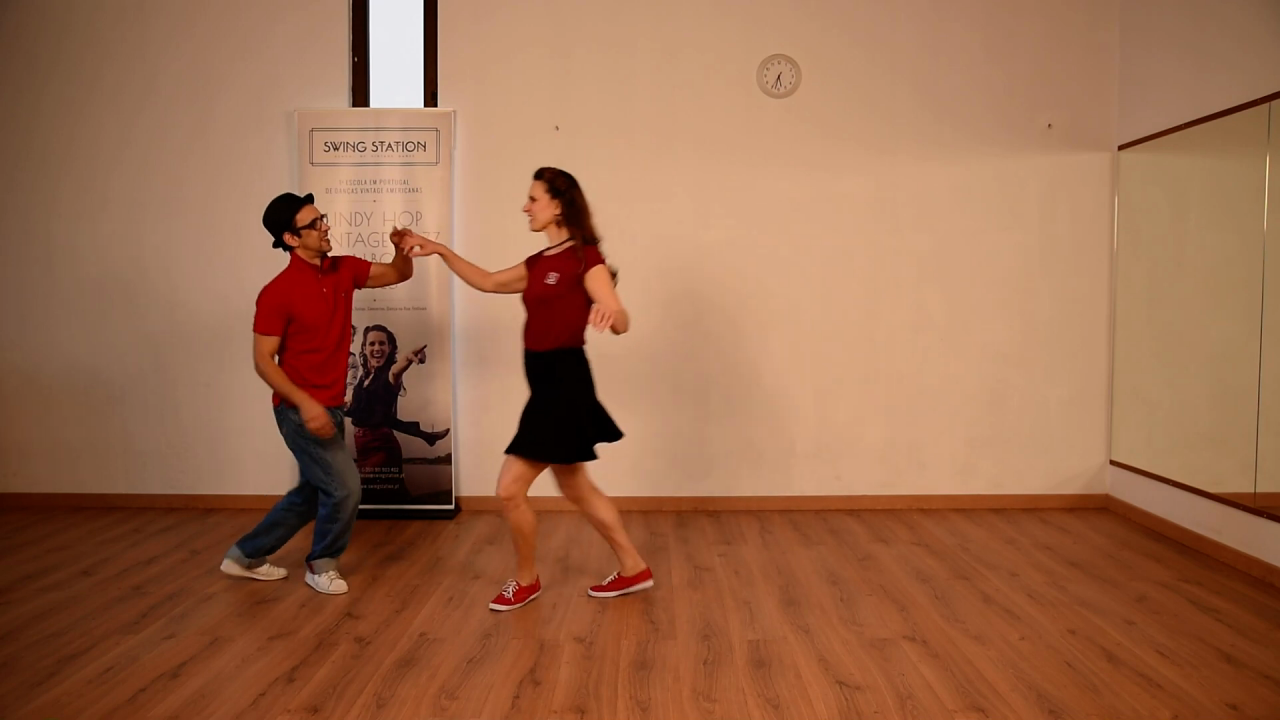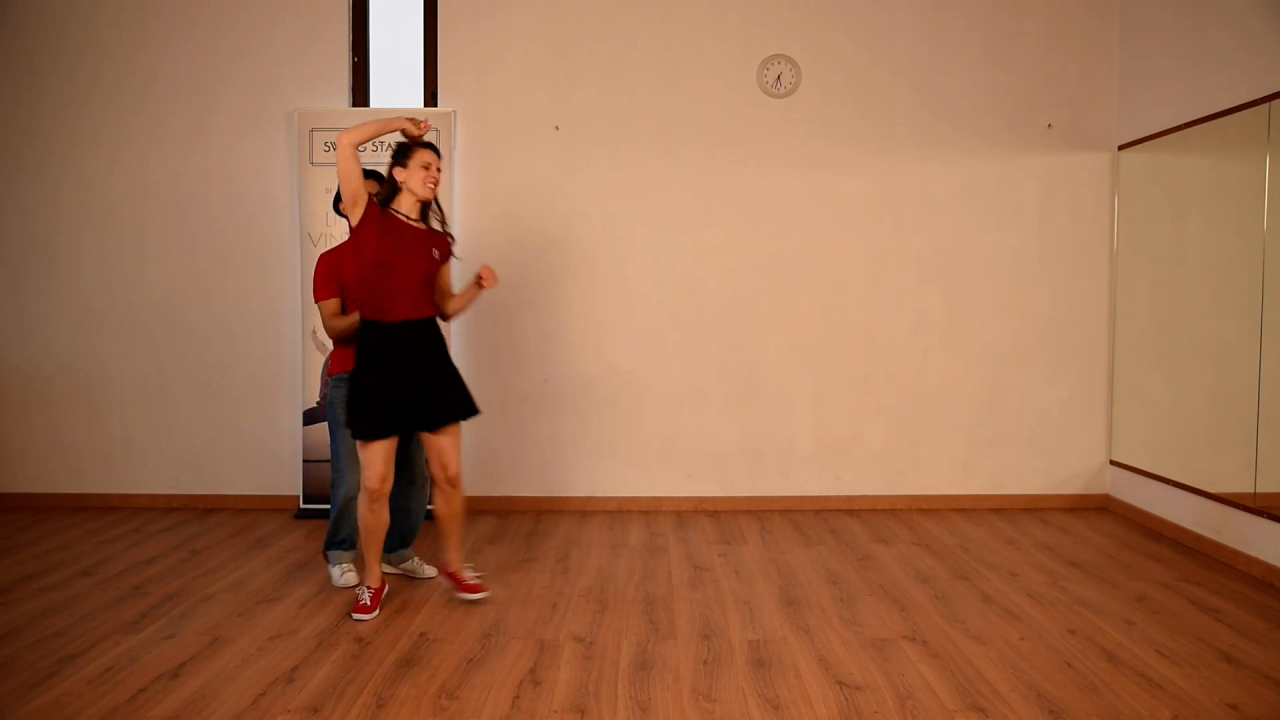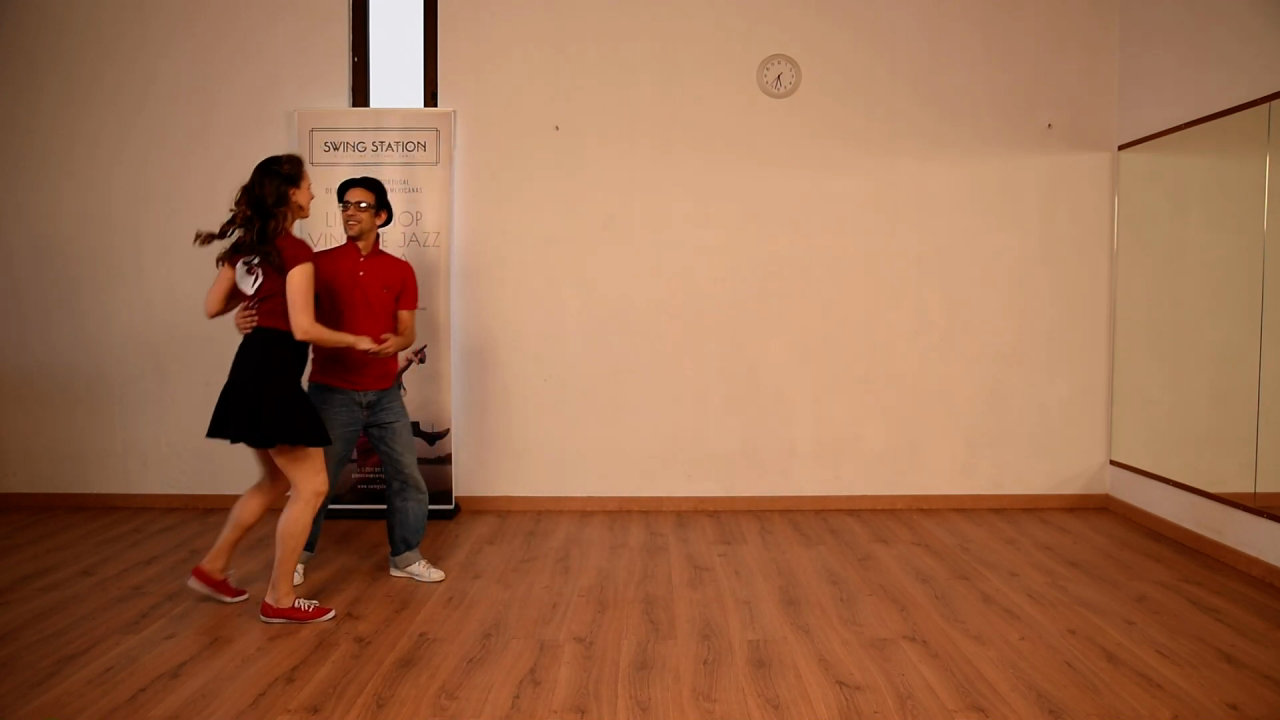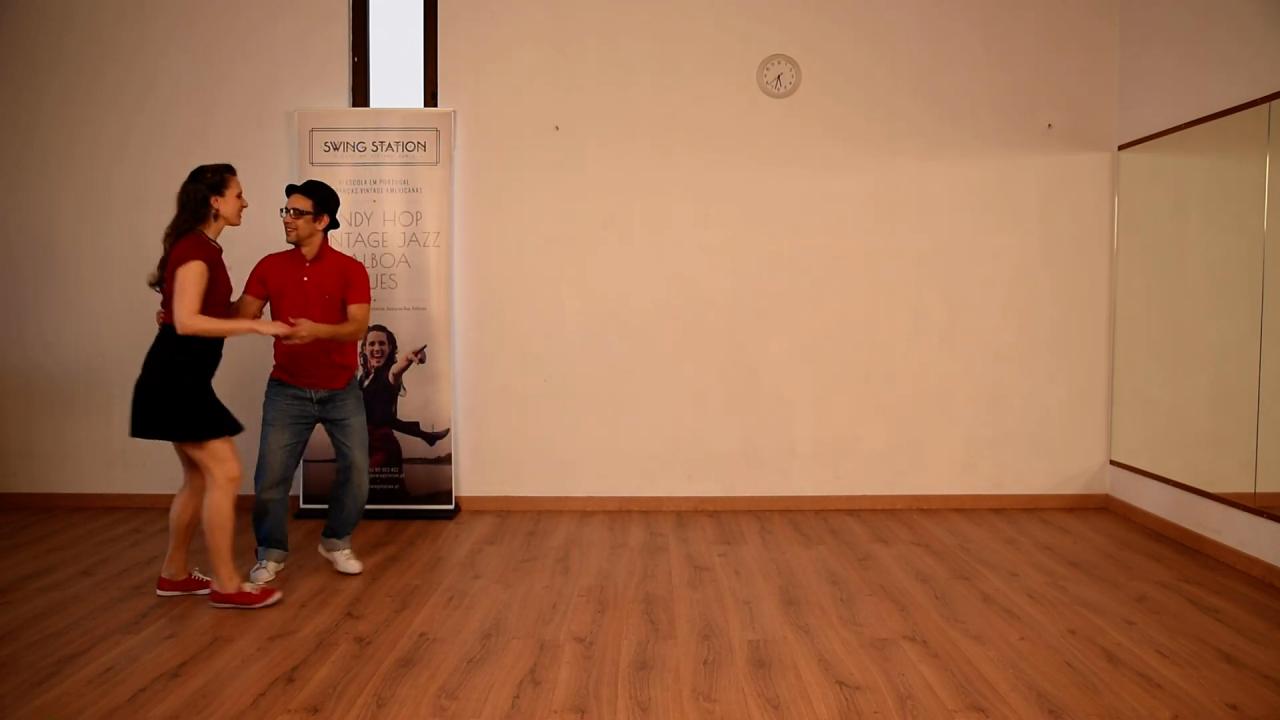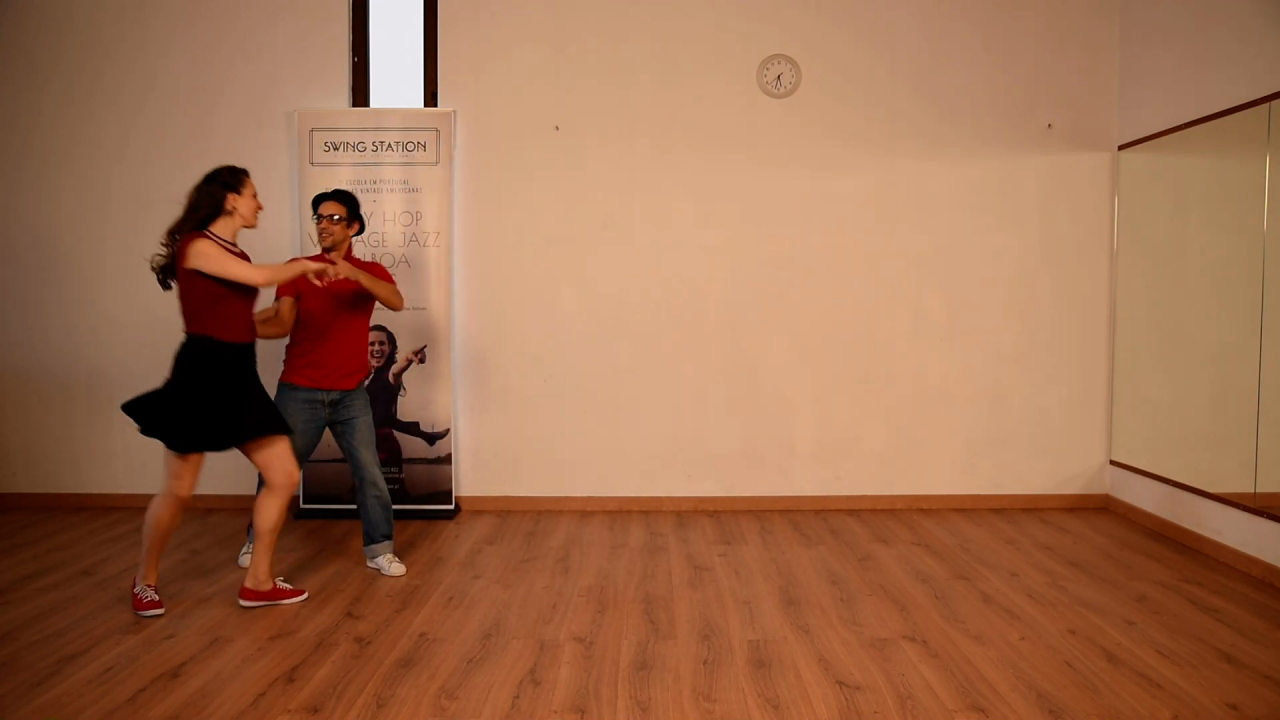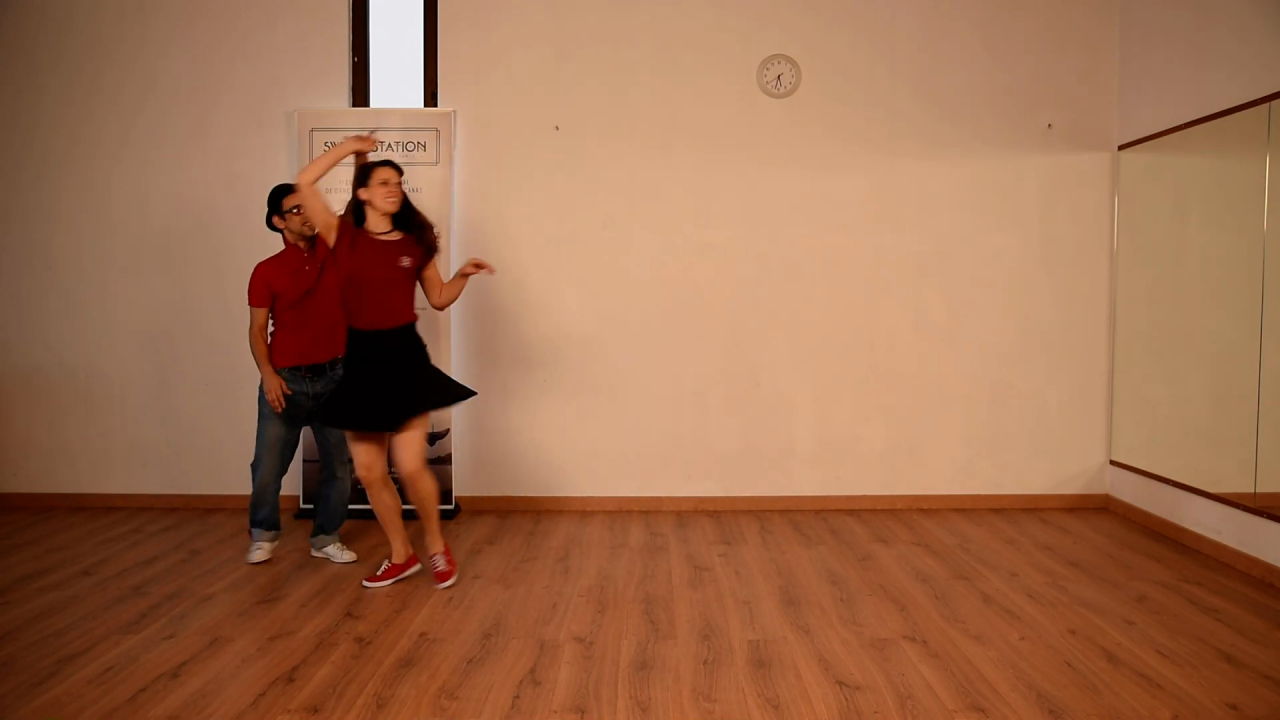
dt=0.7s
person 1, frame 1
left shoulder: (583, 258)
right shoulder: (539, 263)
left elbow: (620, 320)
right elbow: (488, 282)
left wrist: (613, 313)
right wrist: (440, 250)
left hip: (562, 384)
right hip: (548, 385)
left knee: (509, 491)
right knee: (577, 490)
left ankle: (526, 578)
right ankle: (633, 567)
person 1, frame 2
left shoulder: (437, 239)
right shoulder: (369, 215)
right elbow: (346, 142)
left wrist: (477, 286)
right wrist: (398, 123)
left hip: (428, 354)
right hip: (380, 356)
left knee: (449, 471)
right knee: (375, 484)
left ankle: (456, 563)
right ankle: (371, 582)
person 1, frame 3
left shoulder: (243, 244)
right shoulder: (295, 252)
left elbow: (214, 307)
right elbow: (303, 329)
right wrist: (355, 340)
left hip: (254, 368)
right hip: (273, 374)
left knee: (278, 480)
right knee: (310, 486)
left ankle: (212, 567)
right ankle: (280, 598)
person 1, frame 4
left shoulder: (202, 249)
right shoulder: (194, 249)
right elbow: (186, 322)
left wrist: (251, 323)
right wrist: (256, 326)
left hip: (186, 374)
right hip: (174, 375)
left knee: (201, 477)
right knee: (225, 472)
left ankle: (174, 573)
right ankle: (227, 580)
person 1, frame 5
left shoulder: (237, 257)
right shoulder: (193, 246)
right elbow: (257, 277)
right wrist: (305, 265)
left hip: (240, 377)
right hip: (200, 376)
left knee: (285, 477)
right knee: (178, 492)
left ankle: (258, 582)
right ankle: (146, 578)
person 1, frame 6
left shoulder: (416, 242)
right shoulder: (341, 236)
left elbow: (439, 299)
right elbow: (303, 185)
left wrist: (463, 275)
right wrist: (346, 148)
left hip: (407, 359)
right hip: (363, 362)
left knee: (409, 467)
right knee: (367, 472)
left ankle: (437, 546)
right ankle: (400, 554)
person 2, frame 1
left shoulder: (344, 270)
right shoulder: (277, 294)
left elbow: (396, 274)
right elbow: (265, 362)
left wrist: (403, 250)
right wrist: (305, 403)
left hip: (329, 407)
right hip: (301, 409)
left knee: (312, 491)
right knee: (344, 486)
left ankle: (245, 556)
right ankle: (320, 565)
person 2, frame 2
right shoulder: (331, 261)
right elbow: (332, 327)
right wrist: (364, 314)
right hip: (349, 381)
left knee: (412, 471)
right knee: (351, 478)
left ankle: (400, 552)
right ankle: (342, 556)
person 2, frame 3
left shoulder: (400, 271)
right shoulder: (319, 264)
left elbow: (406, 331)
left wrist: (397, 344)
right wrist: (251, 317)
left hip: (384, 394)
right hip: (333, 393)
left knee: (407, 475)
left ankle: (406, 557)
right ankle: (298, 556)
person 2, frame 4
left shoulder: (351, 270)
right shoulder: (270, 267)
left elbow: (358, 328)
right elbow: (242, 317)
left wrist: (316, 330)
left hip: (340, 391)
right hip: (287, 391)
left knee: (355, 471)
right knee: (272, 476)
left ankle: (336, 540)
right ankle: (272, 553)
person 2, frame 5
left shoulder: (371, 272)
left elbow: (396, 302)
right elbow: (281, 323)
left wrist: (353, 274)
left hip: (350, 395)
right hip: (299, 393)
left knee: (370, 474)
left ankle: (380, 549)
right ankle: (257, 540)
person 2, frame 6
left shoulder: (333, 245)
right shoulder: (266, 271)
right elbow: (258, 331)
right wrist: (269, 375)
left hip: (332, 376)
right hip: (285, 379)
left knee: (338, 465)
right knee: (268, 465)
left ankle: (325, 539)
right ankle: (263, 536)
